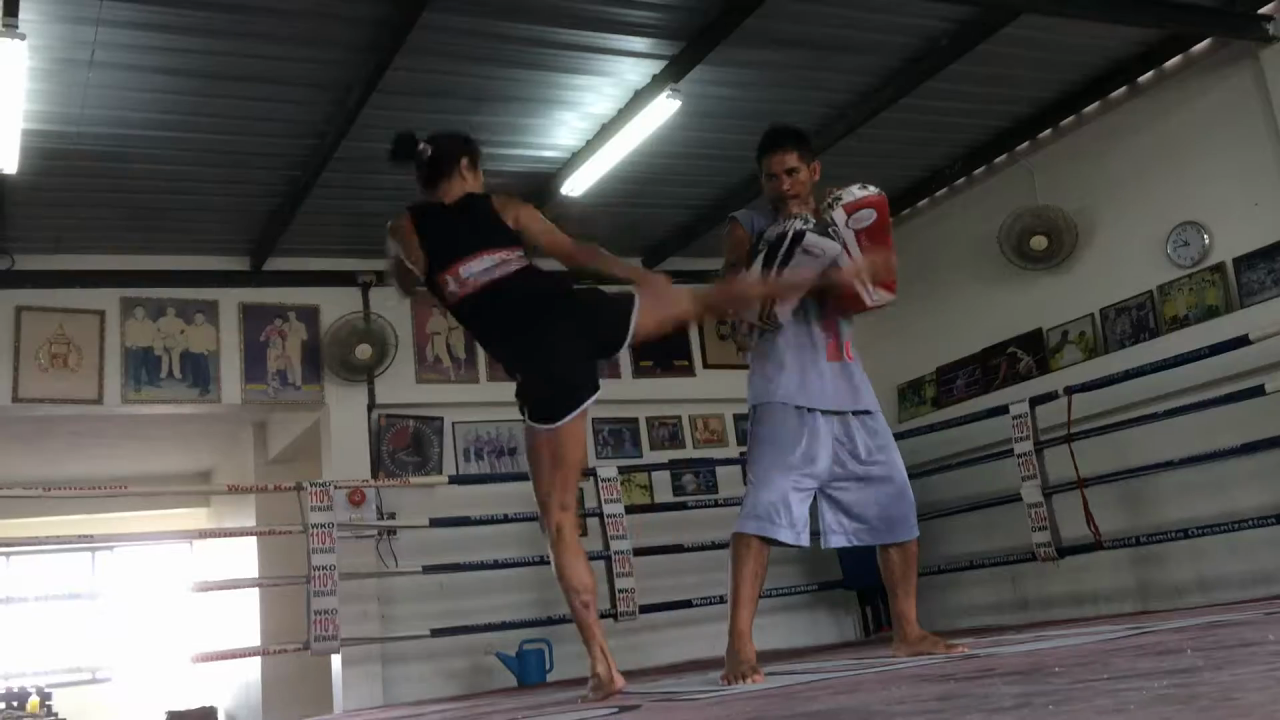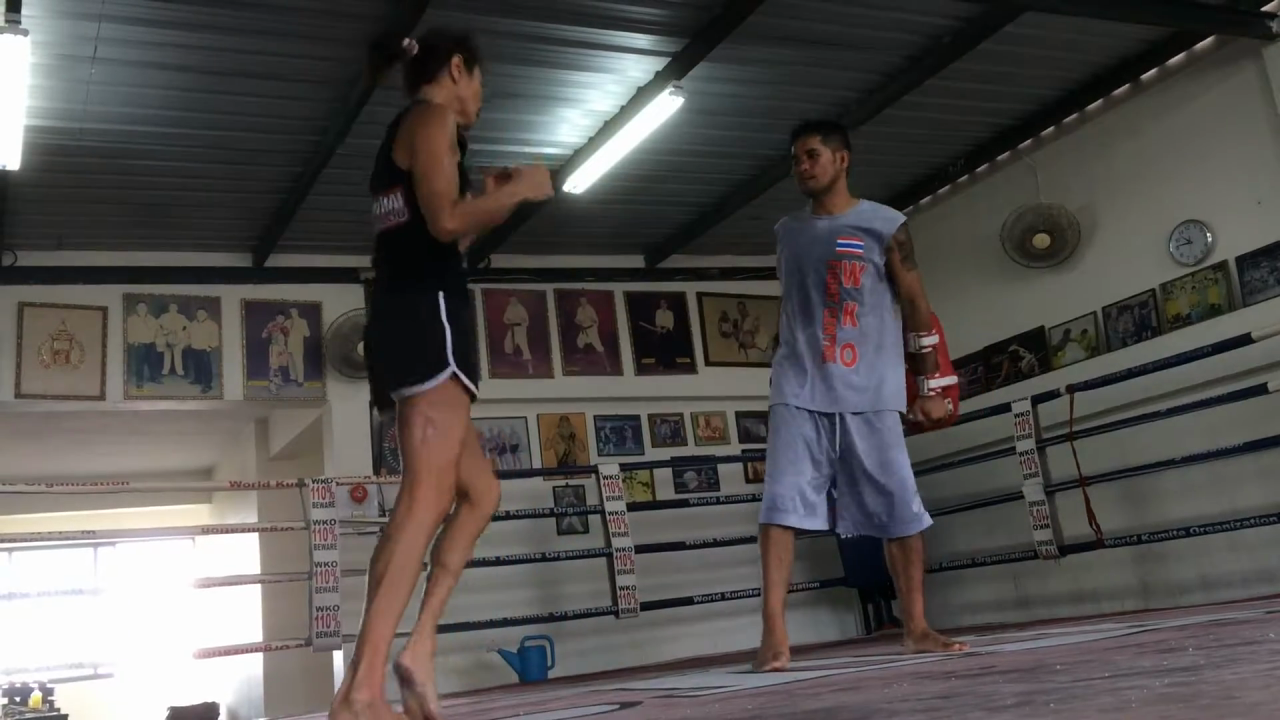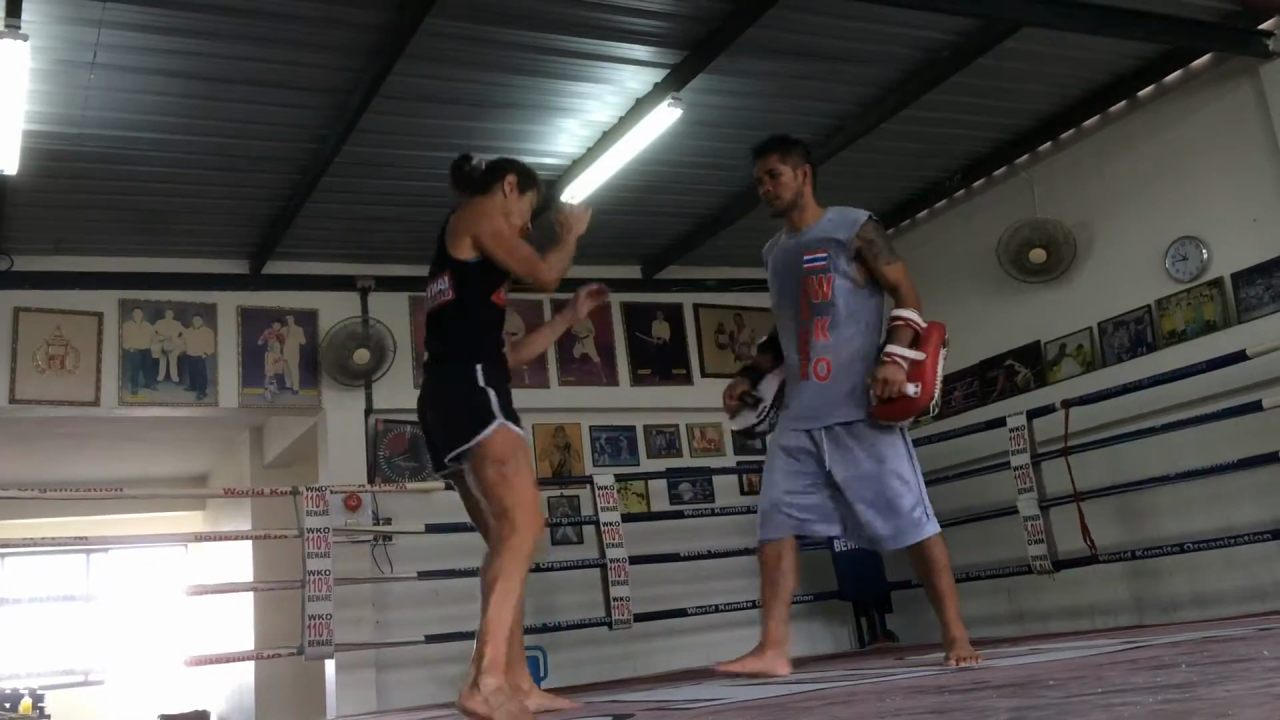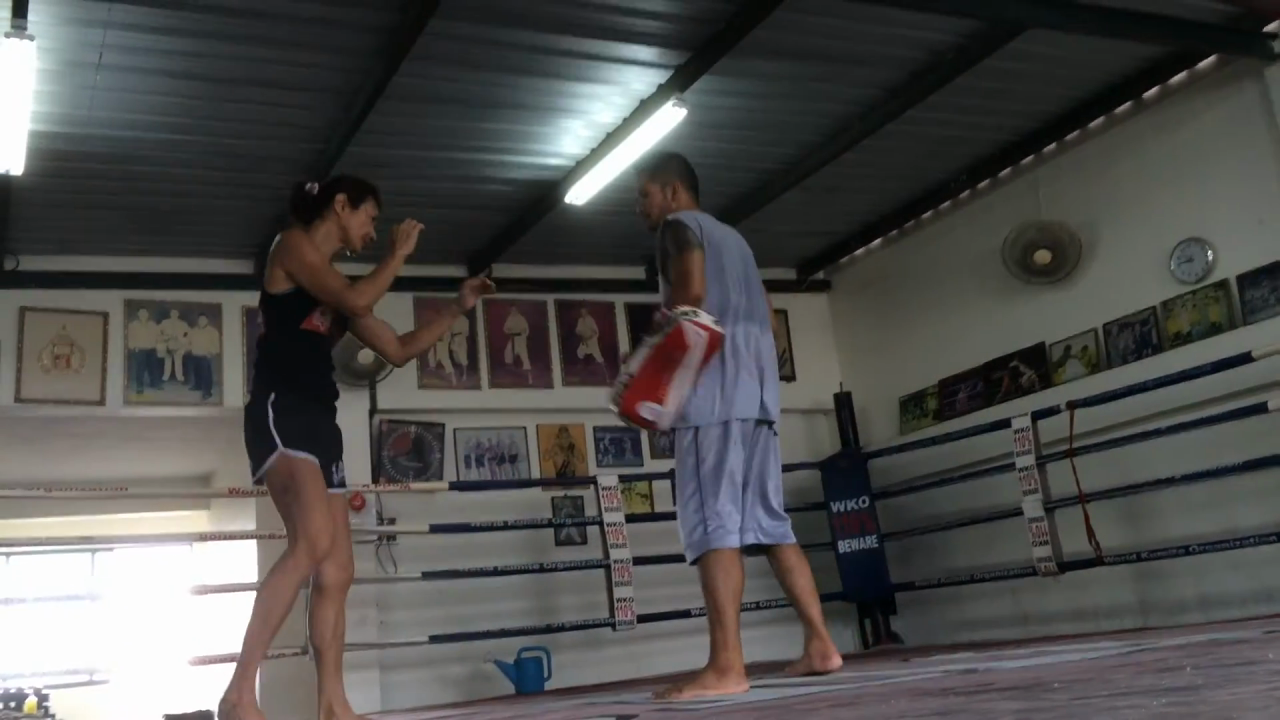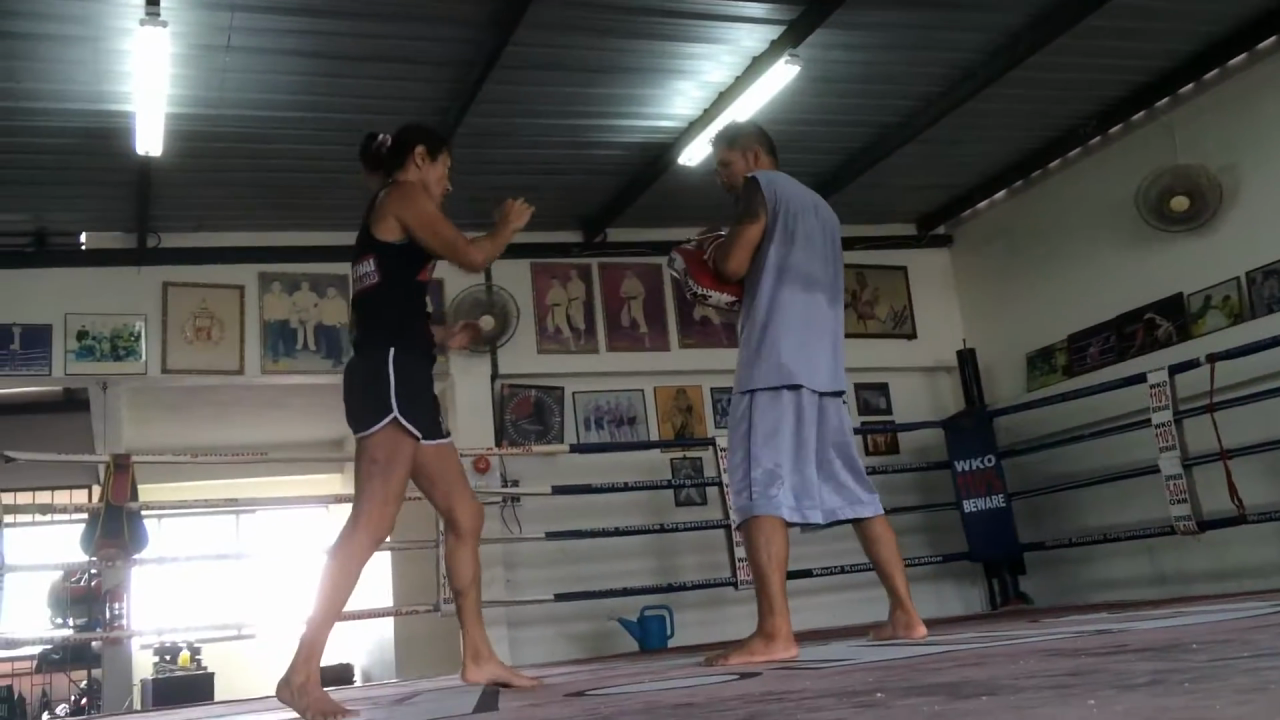
dt=1s
person 1, frame 1
left shoulder: (406, 227)
right shoulder: (506, 205)
left elbow: (414, 288)
right elbow: (580, 255)
right wrist: (640, 276)
left hip: (543, 366)
right hip: (579, 316)
left knee: (562, 524)
right knee: (706, 297)
left ankle: (601, 664)
person 1, frame 2
left shoulder: (400, 141)
right shoulder: (431, 119)
right elbow: (444, 222)
left wrist: (486, 204)
right wrist: (522, 190)
left hip: (399, 329)
right hip: (426, 321)
left knee: (480, 495)
right knee: (426, 499)
left ankle: (419, 644)
person 1, frame 3
left shoulder: (479, 269)
right shoulder: (476, 214)
left elbow: (512, 355)
right elbow: (543, 276)
left wrist: (574, 314)
right wrist: (571, 231)
left hip: (457, 398)
right hip: (468, 389)
left knee: (509, 539)
right knee: (524, 523)
person 1, frame 4
left shoulder: (334, 281)
right shoulder: (291, 244)
left elbow: (399, 347)
right elbow: (354, 302)
left wrist: (459, 305)
right wrist: (397, 256)
left hip: (315, 423)
right hip: (281, 411)
left knee: (332, 573)
right knee: (315, 546)
person 1, frame 5
left shoulder: (387, 225)
right shoulder: (403, 198)
right elbow: (473, 255)
left wrist: (443, 334)
right wrist: (511, 224)
left hip: (403, 380)
right hip: (390, 377)
left knee: (466, 516)
right knee: (372, 521)
left ankle: (479, 657)
right ankle: (302, 672)
person 2, frame 1
right shoulder: (749, 224)
left hip: (850, 391)
right hip: (786, 392)
left knee: (893, 503)
right knee: (765, 504)
left ankle: (907, 630)
right ankle: (739, 645)
person 2, frame 2
left shoulder: (885, 226)
right shoulder: (787, 232)
left elbow: (917, 308)
left wrist: (929, 386)
left hip: (871, 394)
right hip: (798, 393)
left knee: (899, 509)
right knee: (781, 503)
left ankle: (917, 628)
right ankle: (775, 636)
person 2, frame 3
left shoulder: (855, 228)
right shoulder: (774, 251)
left elbow: (906, 294)
left wrist: (895, 357)
right wrist: (749, 376)
left hip: (859, 406)
right hip: (800, 413)
left knee: (907, 516)
right knee: (777, 518)
left ankle: (955, 634)
right ankle: (773, 646)
person 2, frame 4
left shoulder: (680, 226)
right shoulder: (733, 238)
left elbow: (691, 293)
left hip: (712, 399)
right hip: (757, 397)
left knee: (713, 525)
right knee: (768, 523)
left ankle: (726, 666)
right ankle: (820, 644)
person 2, frame 5
left shoulder: (763, 187)
right shoulder: (820, 207)
left elbow: (733, 264)
left wrist: (716, 247)
right wrist: (725, 273)
left hip: (774, 364)
right hip: (822, 365)
left knee: (761, 493)
right knee: (853, 491)
left ankle: (774, 631)
right ankle: (905, 614)
